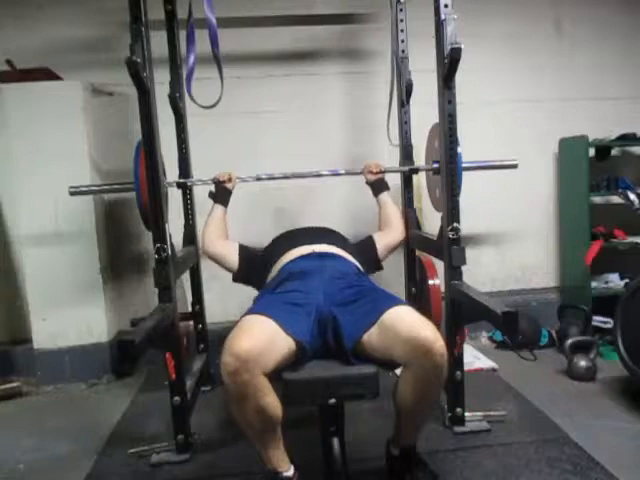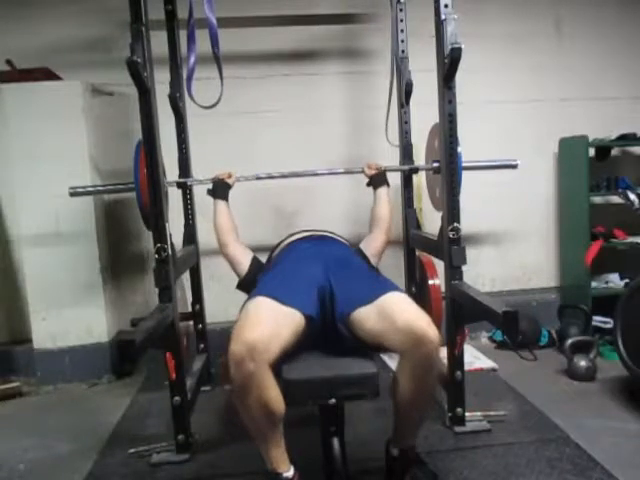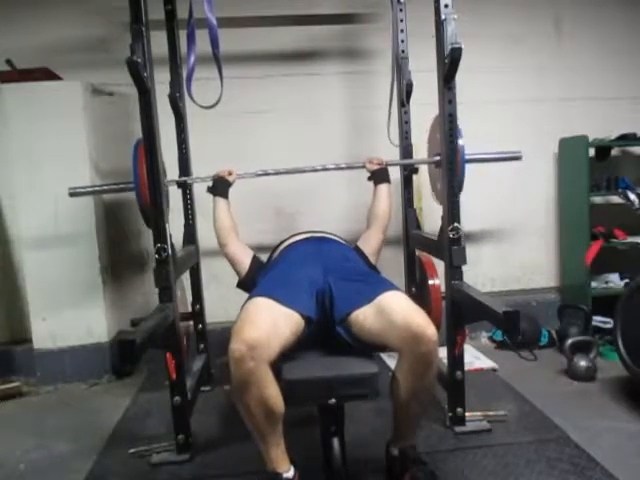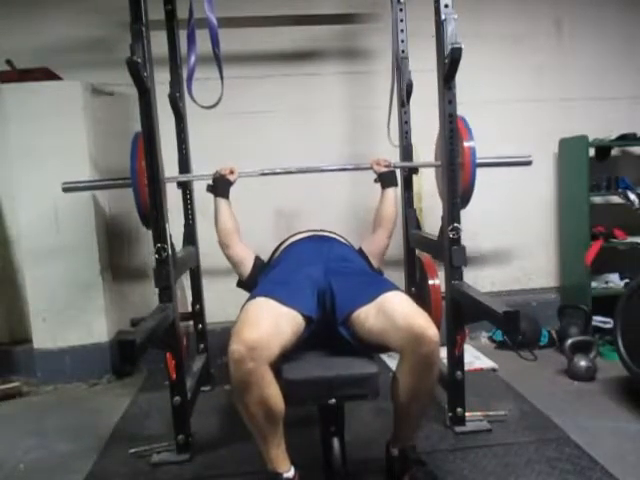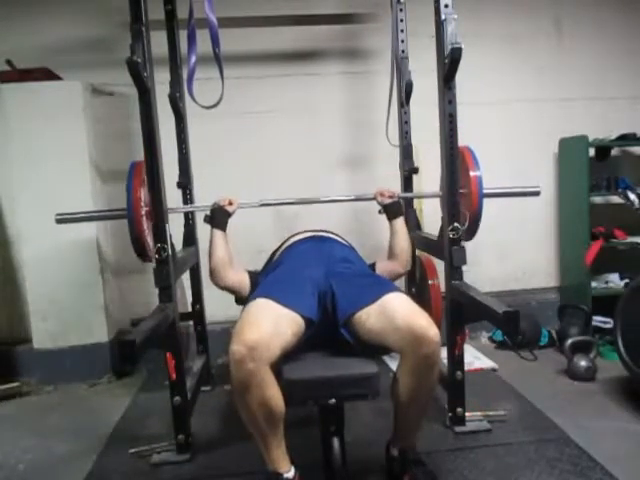
dt=1s
person 1, frame 1
left shoulder: (351, 250)
right shoulder: (267, 258)
left elbow: (394, 233)
right elbow: (213, 245)
left wrist: (380, 186)
right wrist: (222, 197)
left hip: (351, 285)
right hip: (289, 289)
left knee: (431, 348)
right knee: (238, 359)
left ankle: (402, 451)
person 1, frame 2
left shoulder: (357, 259)
left elbow: (380, 233)
right elbow: (229, 243)
left wrist: (380, 184)
right wrist: (220, 195)
left knee: (424, 338)
right knee: (245, 352)
left ankle: (402, 450)
person 1, frame 3
left shoulder: (355, 255)
left elbow: (376, 228)
right elbow: (229, 242)
left wrist: (381, 179)
right wrist: (220, 193)
left knee: (423, 337)
right knee: (244, 350)
left ankle: (402, 449)
person 1, frame 4
left shoulder: (359, 259)
right shoulder: (267, 272)
left elbow: (382, 233)
right elbow: (231, 244)
left wrist: (388, 181)
right wrist: (222, 192)
left knee: (425, 338)
right knee: (244, 351)
left ankle: (401, 451)
person 1, frame 5
left shoulder: (363, 269)
right shoulder: (264, 281)
left elbow: (400, 264)
right elbow: (224, 277)
left wrist: (395, 212)
right wrist: (219, 223)
left knee: (425, 338)
right knee: (245, 352)
left ankle: (401, 452)
